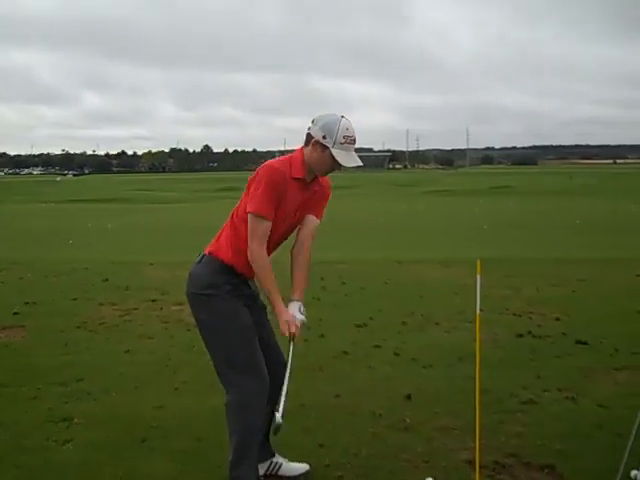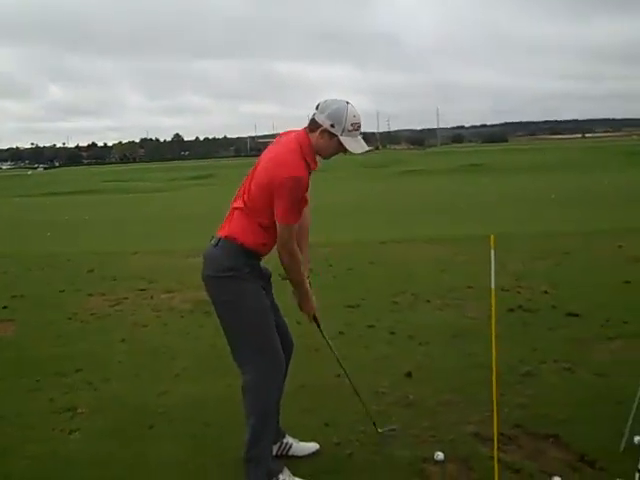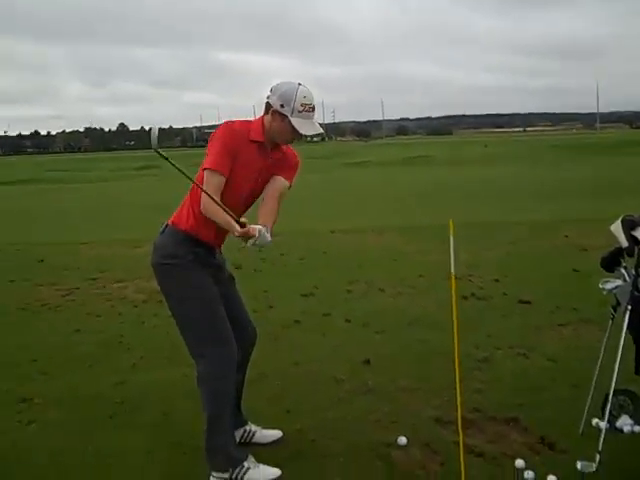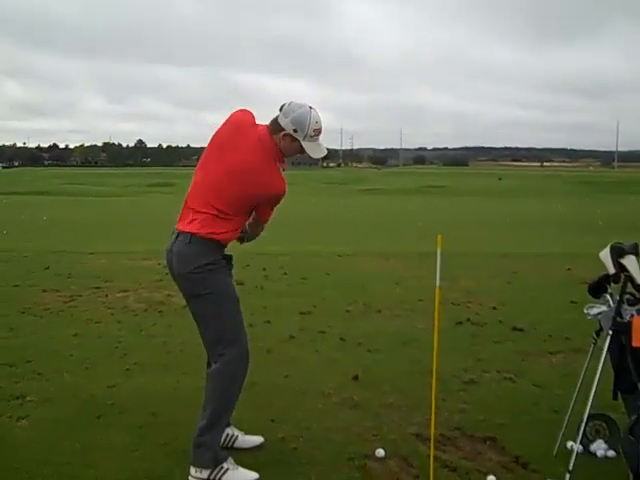
dt=1s
person 1, frame 1
left shoulder: (321, 189)
right shoulder: (273, 174)
left elbow: (303, 246)
right elbow: (255, 249)
left wrist: (297, 303)
right wrist: (279, 308)
left hip: (241, 281)
right hip: (214, 281)
left knee: (273, 368)
right knee: (249, 381)
person 1, frame 2
left shoulder: (294, 140)
right shoulder: (292, 172)
left elbow: (302, 216)
right elbow: (287, 246)
left wrist: (304, 280)
right wrist: (305, 295)
left hip: (245, 261)
right hip: (231, 265)
left knee: (280, 348)
right knee: (265, 363)
left ankle: (270, 437)
person 1, frame 3
left shoulder: (287, 160)
right shoulder: (231, 133)
left elbow: (271, 201)
right elbow: (206, 202)
left wrist: (261, 231)
right wrist: (235, 227)
left hip: (208, 251)
right hip: (180, 251)
left knee: (242, 337)
right knee: (217, 352)
left ankle: (233, 426)
person 1, frame 4
left shoulder: (241, 122)
right shoulder: (274, 184)
right wrist: (247, 230)
left hip: (183, 248)
right hip: (203, 257)
left knee: (224, 344)
right knee: (232, 353)
left ankle: (216, 427)
